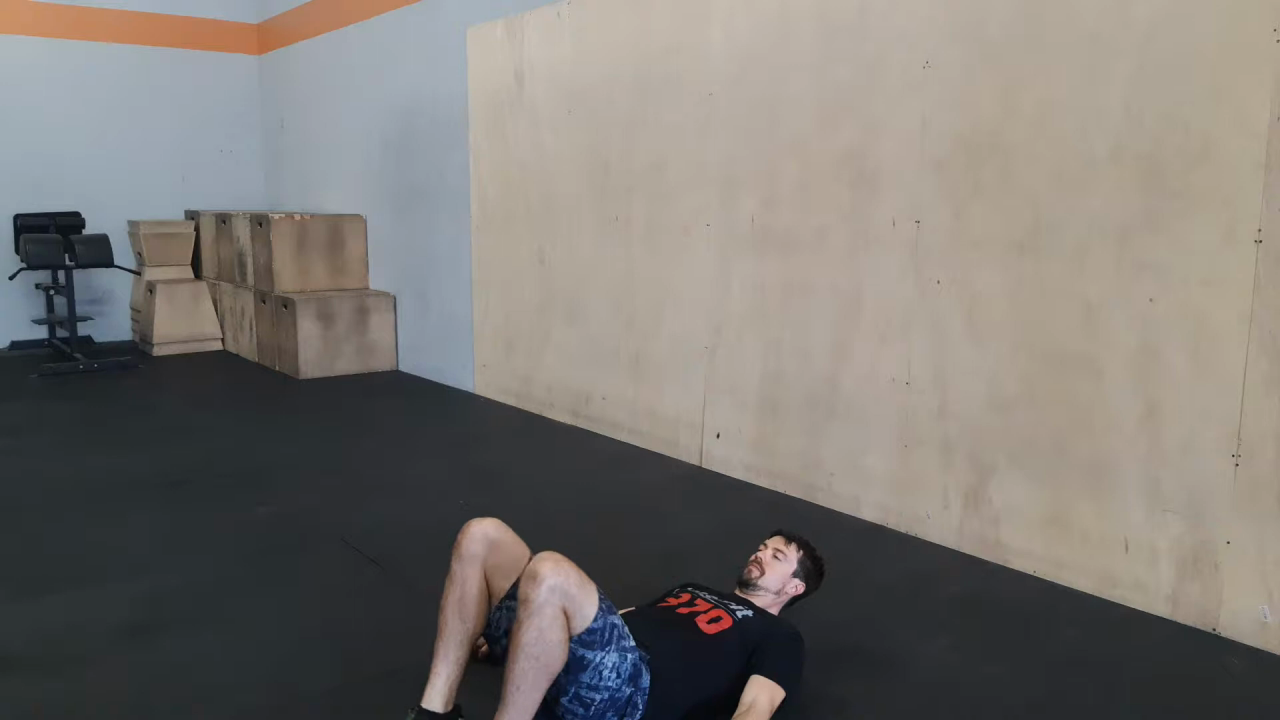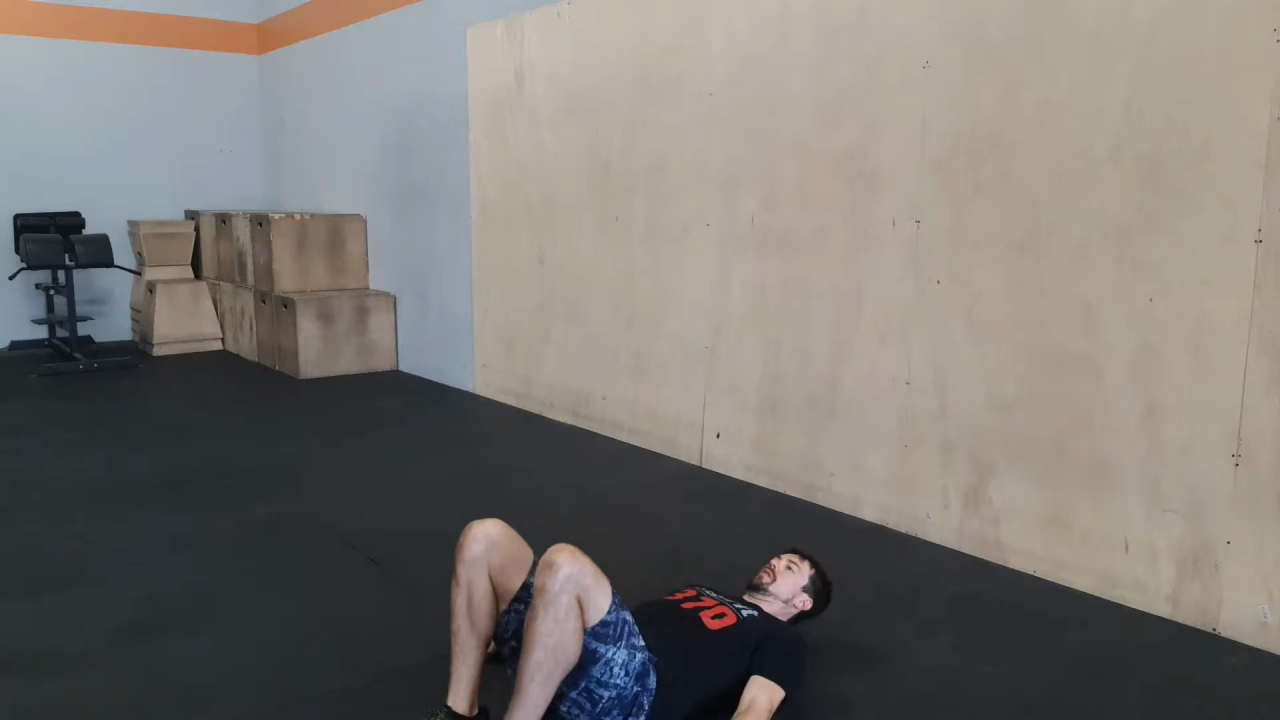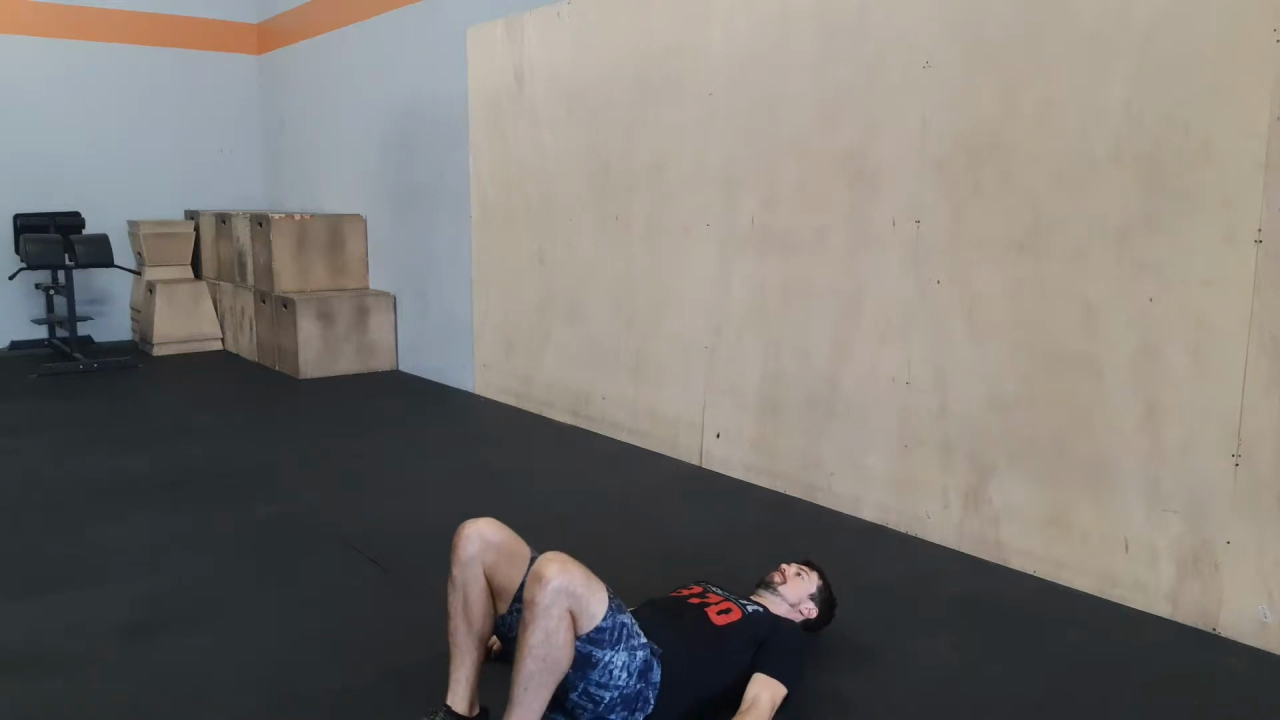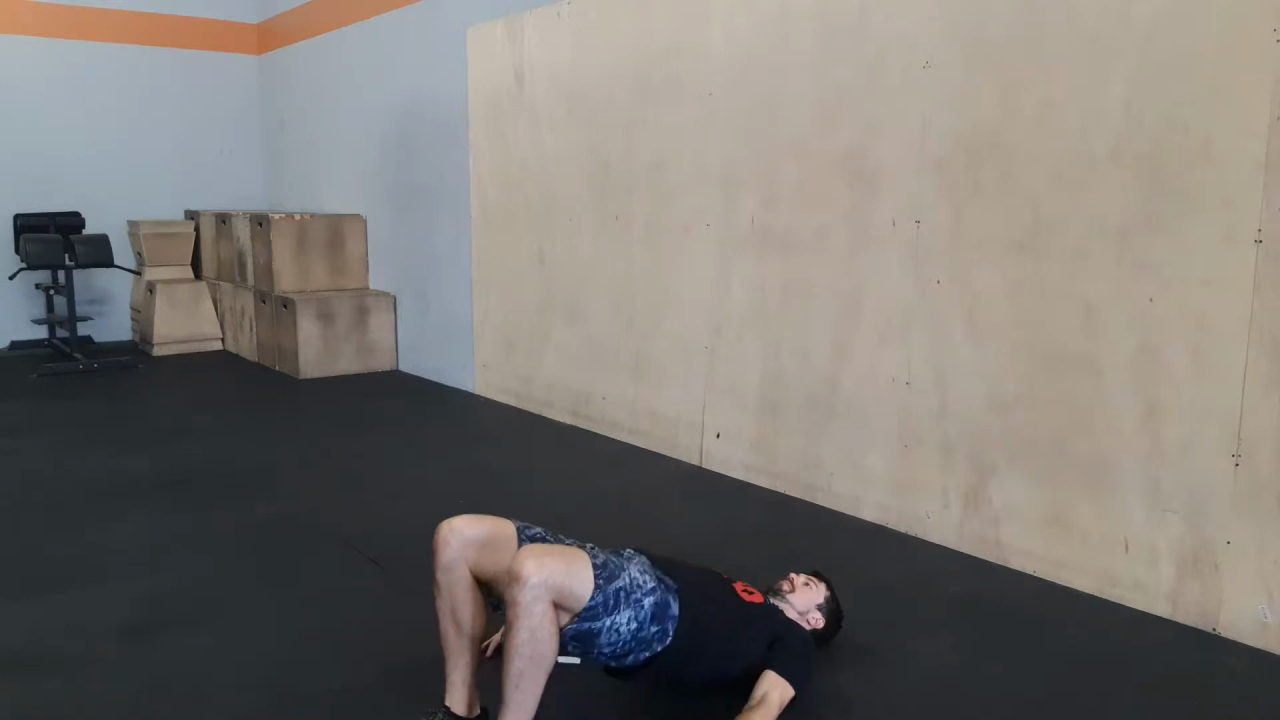
dt=0.5s
person 1, frame 1
left shoulder: (779, 638)
right shoulder: (693, 590)
right wrist: (515, 627)
left hip: (626, 685)
right hip: (565, 662)
left knee: (551, 574)
right knee: (482, 536)
person 1, frame 2
left shoulder: (781, 641)
right shoulder: (700, 592)
right wrist: (507, 627)
left hip: (627, 684)
right hip: (562, 666)
left knee: (564, 563)
right knee: (483, 538)
person 1, frame 3
left shoulder: (784, 636)
right shoulder: (706, 590)
right wrist: (520, 624)
left hip: (633, 676)
right hip: (578, 656)
left knee: (556, 574)
right knee: (478, 539)
person 1, frame 4
left shoulder: (792, 639)
right shoulder: (734, 600)
right wrist: (531, 616)
left hip: (654, 604)
left knee: (533, 572)
right knee: (457, 538)
